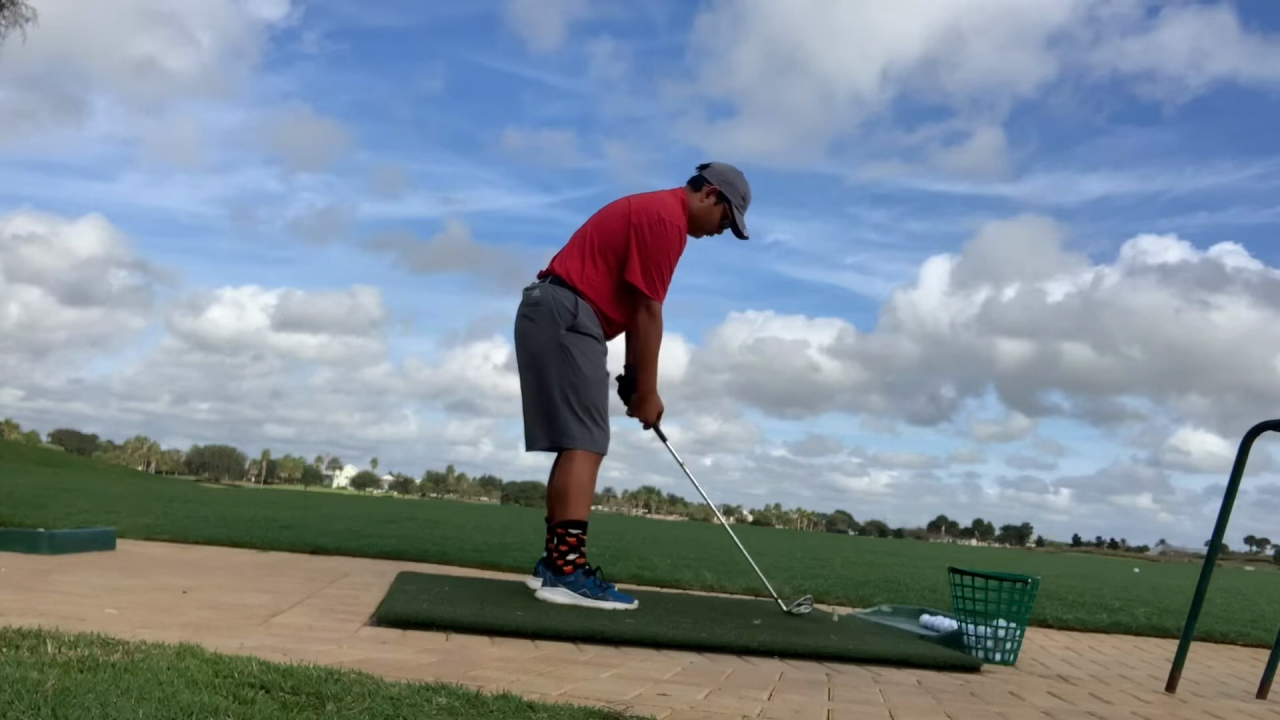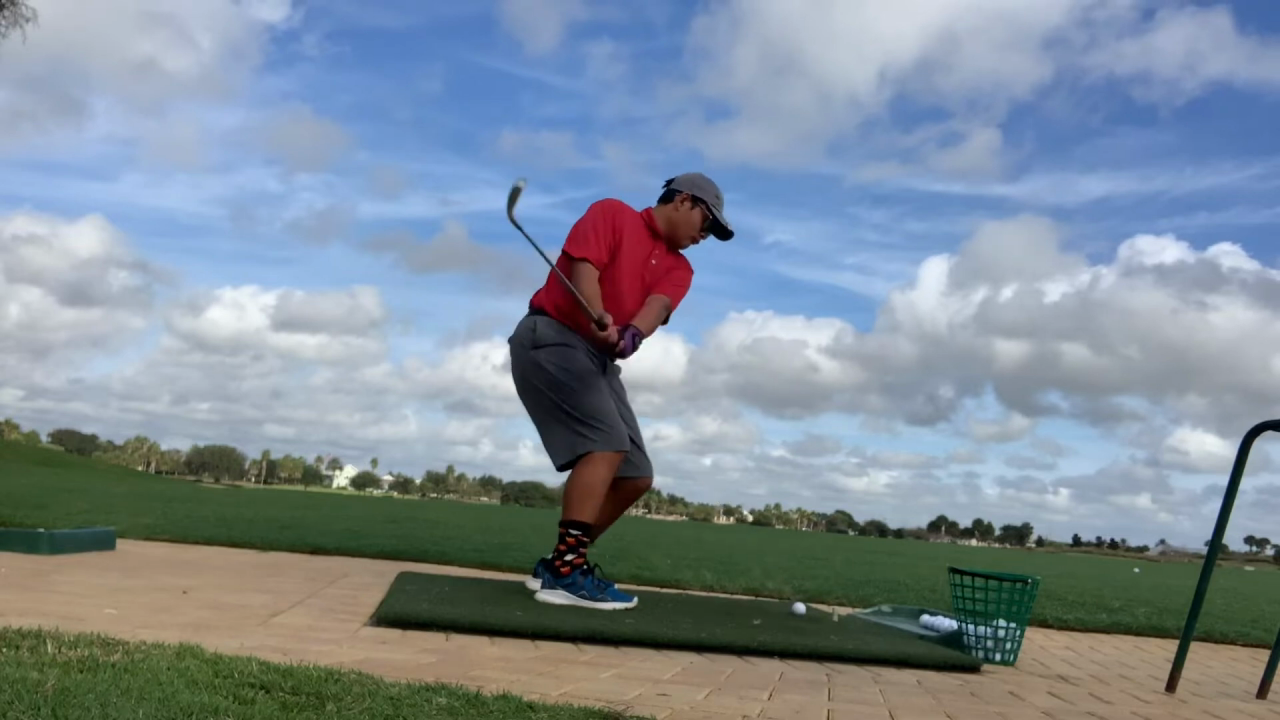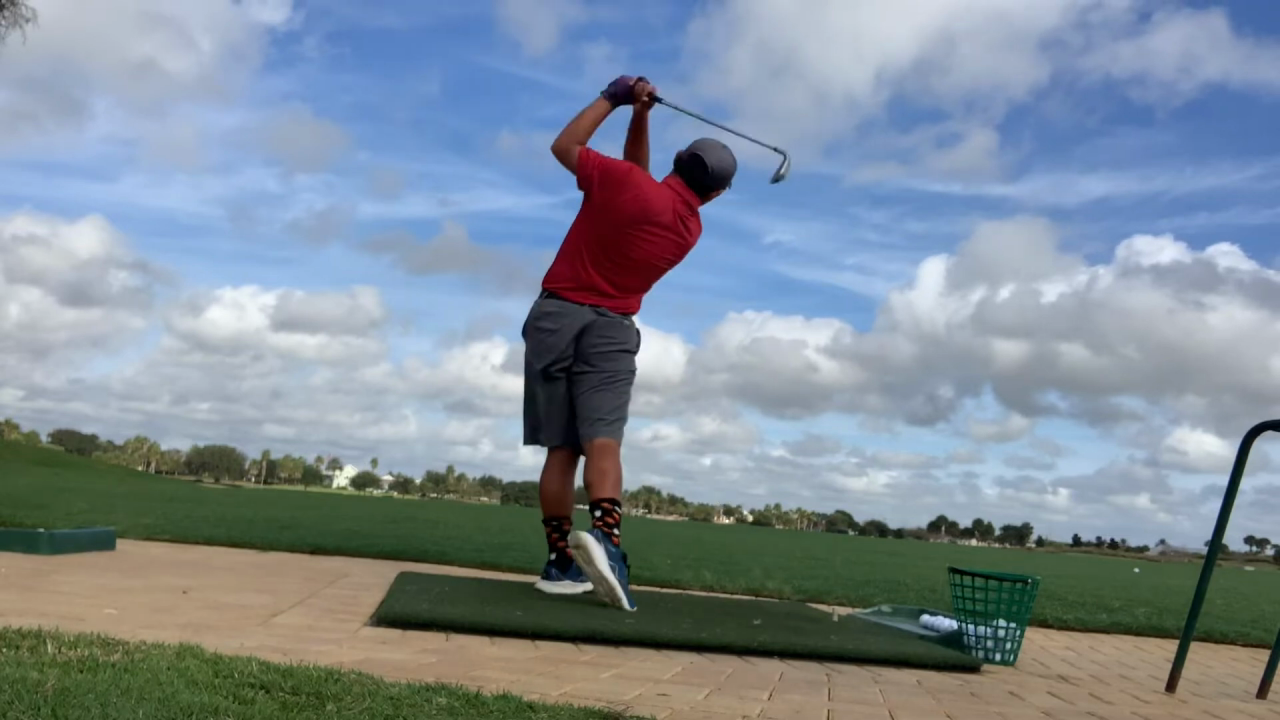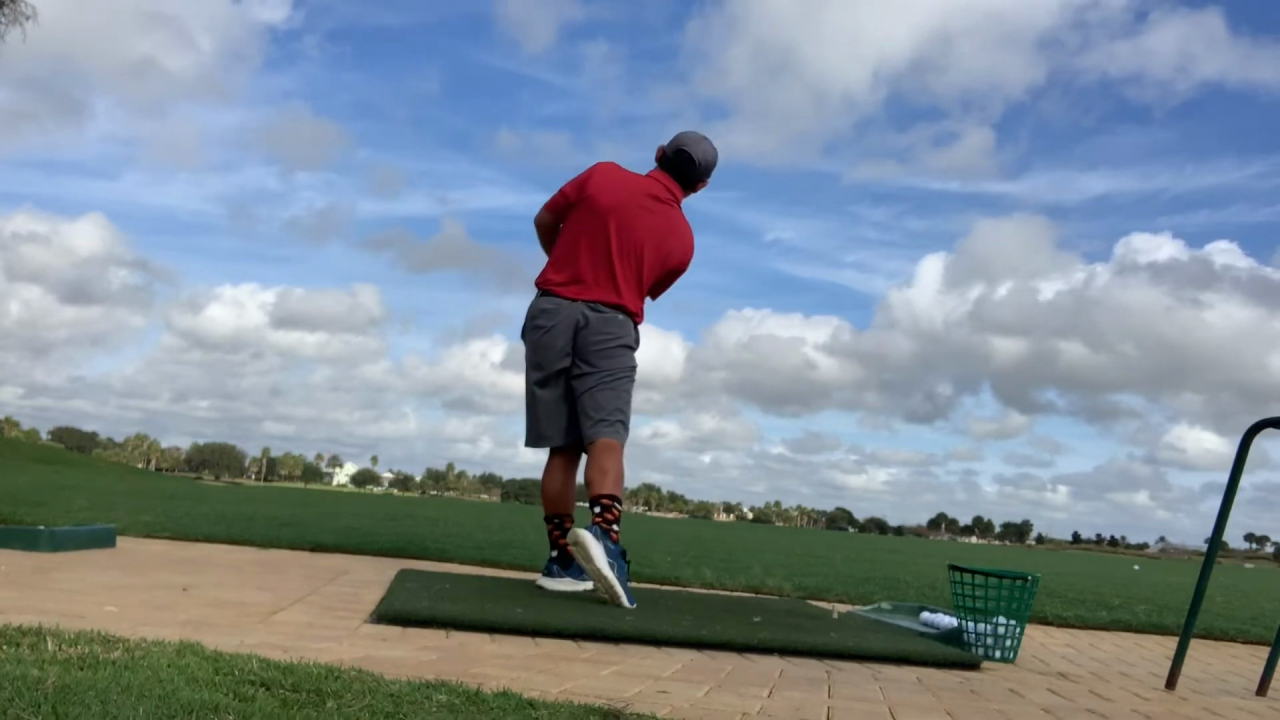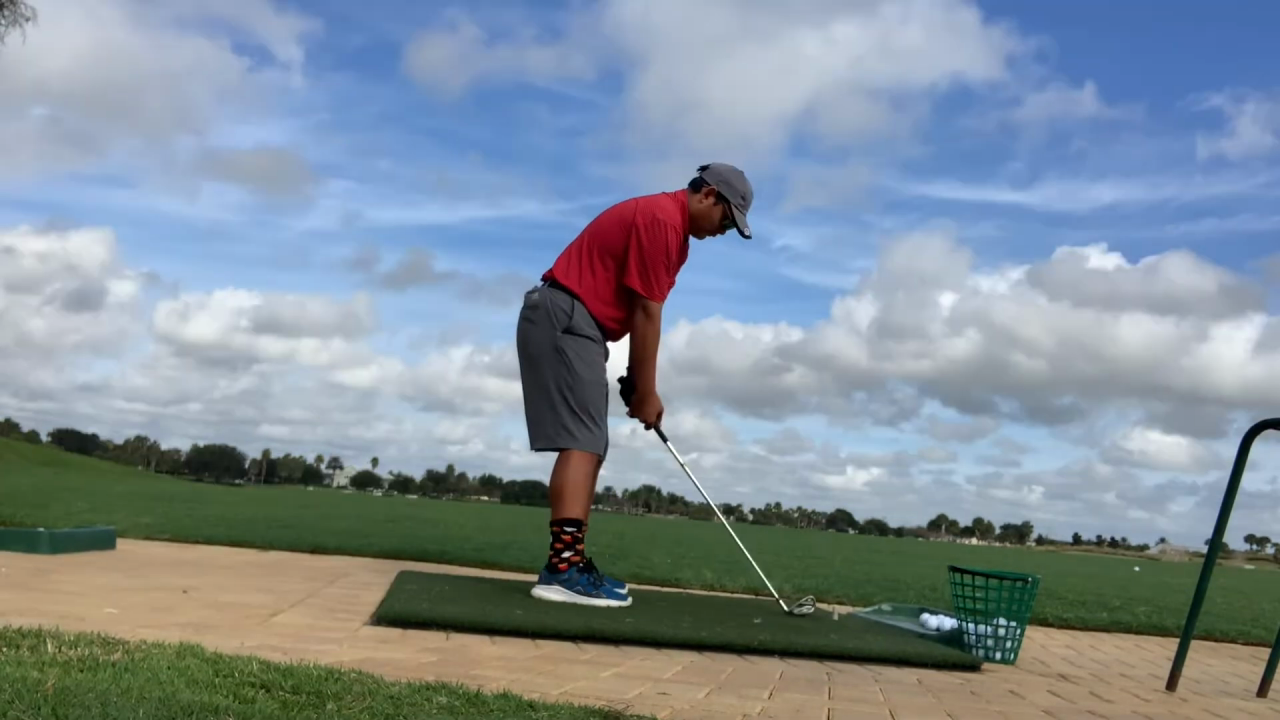
dt=1s
person 1, frame 1
left shoulder: (654, 210)
right shoulder: (666, 218)
left elbow: (634, 308)
right elbow: (647, 313)
left wrist: (633, 376)
right wrist: (647, 391)
left hip: (552, 314)
right hip: (566, 316)
left knee: (576, 442)
right knee: (585, 442)
left ankle: (555, 562)
right ankle: (567, 570)
person 1, frame 2
left shoulder: (678, 267)
right shoulder: (611, 214)
left elbow: (655, 308)
right elbow: (582, 268)
left wrist: (631, 336)
right wrist: (599, 319)
left hip: (593, 357)
right hip: (550, 339)
left knee: (636, 476)
right knee: (607, 446)
left ankle: (559, 565)
right ankle: (566, 571)
person 1, frame 3
left shoulder: (626, 183)
right shoulder: (690, 230)
left elbow: (563, 148)
left wrist: (613, 98)
right wrist: (641, 114)
left hip: (552, 318)
right hip: (608, 331)
left knee: (561, 446)
right knee: (601, 441)
left ankle: (561, 561)
right ankle: (604, 536)
person 1, frame 4
left shoulder: (603, 175)
right shoulder: (681, 238)
left elbow: (544, 222)
left hip: (552, 312)
right hip: (610, 325)
left knee: (562, 445)
right knee: (606, 435)
left ankle: (561, 558)
right ankle: (603, 532)
person 1, frame 5
left shoulder: (667, 223)
right shoulder: (661, 218)
left elbow: (639, 311)
right elbow: (646, 313)
left wrist: (638, 382)
right wrist: (646, 392)
left hip: (570, 322)
right hip: (564, 317)
left knee: (586, 443)
right knee: (582, 442)
left ankle: (568, 563)
right ankle: (564, 567)
